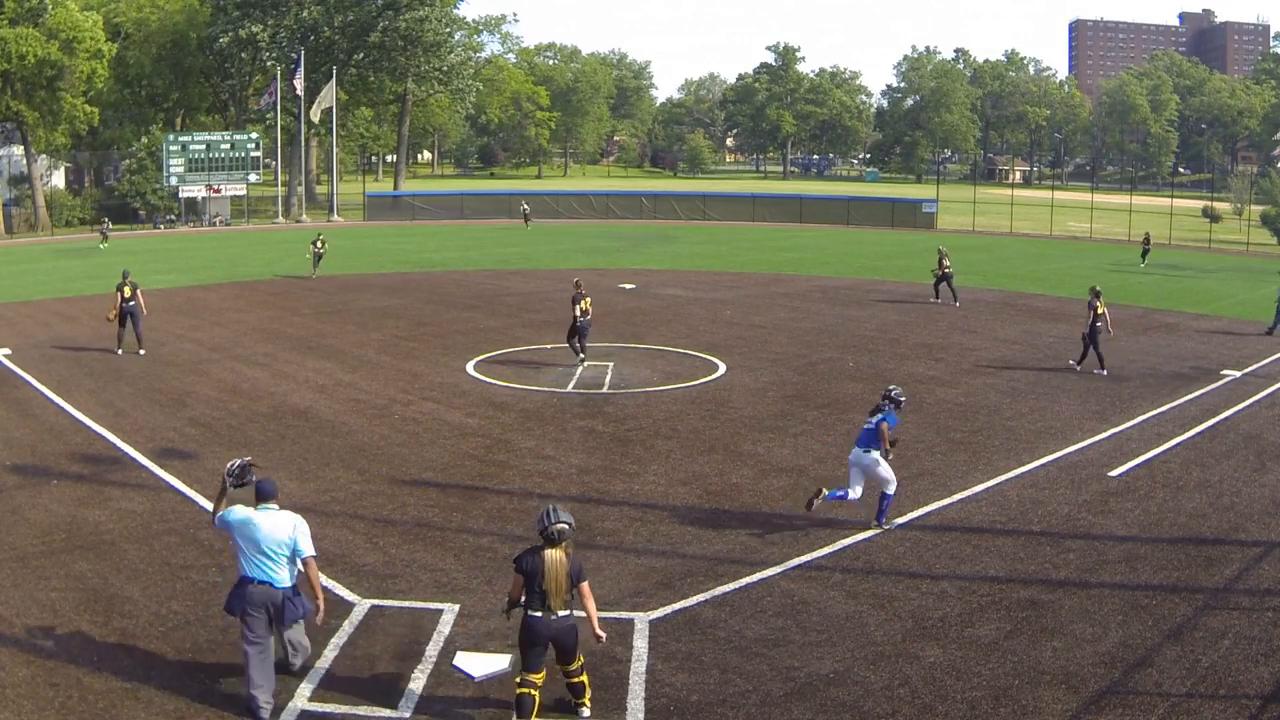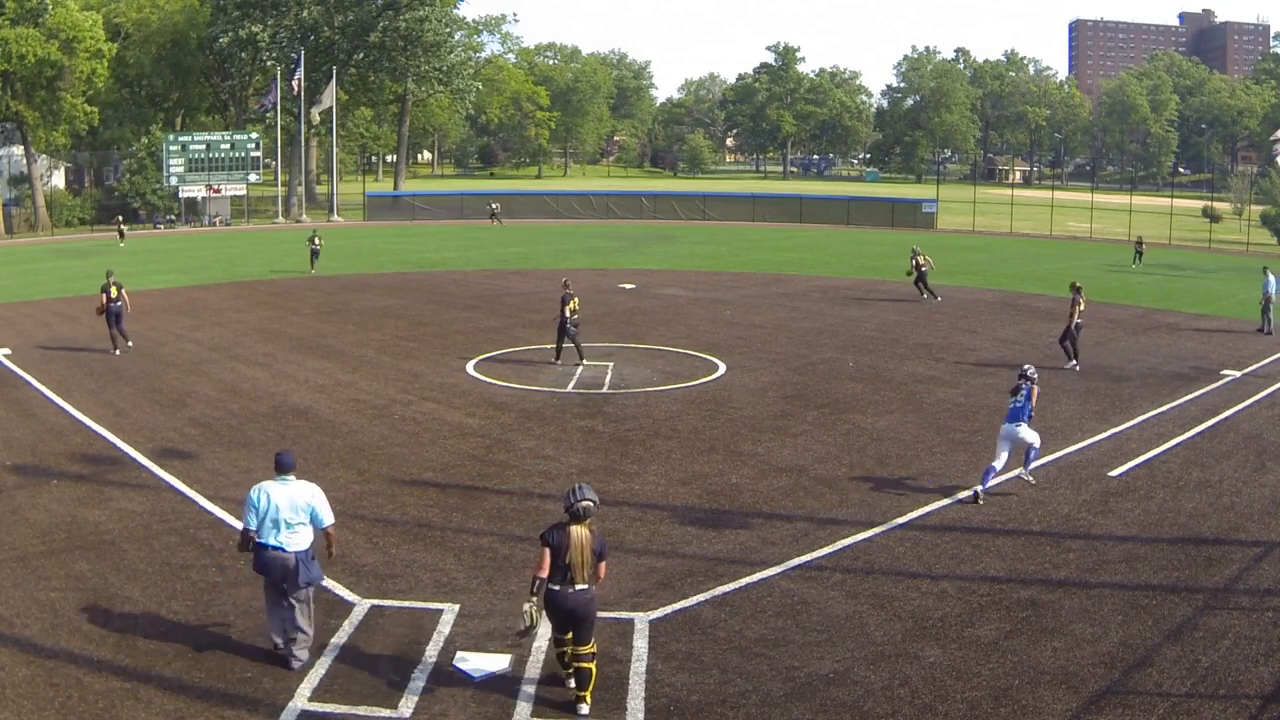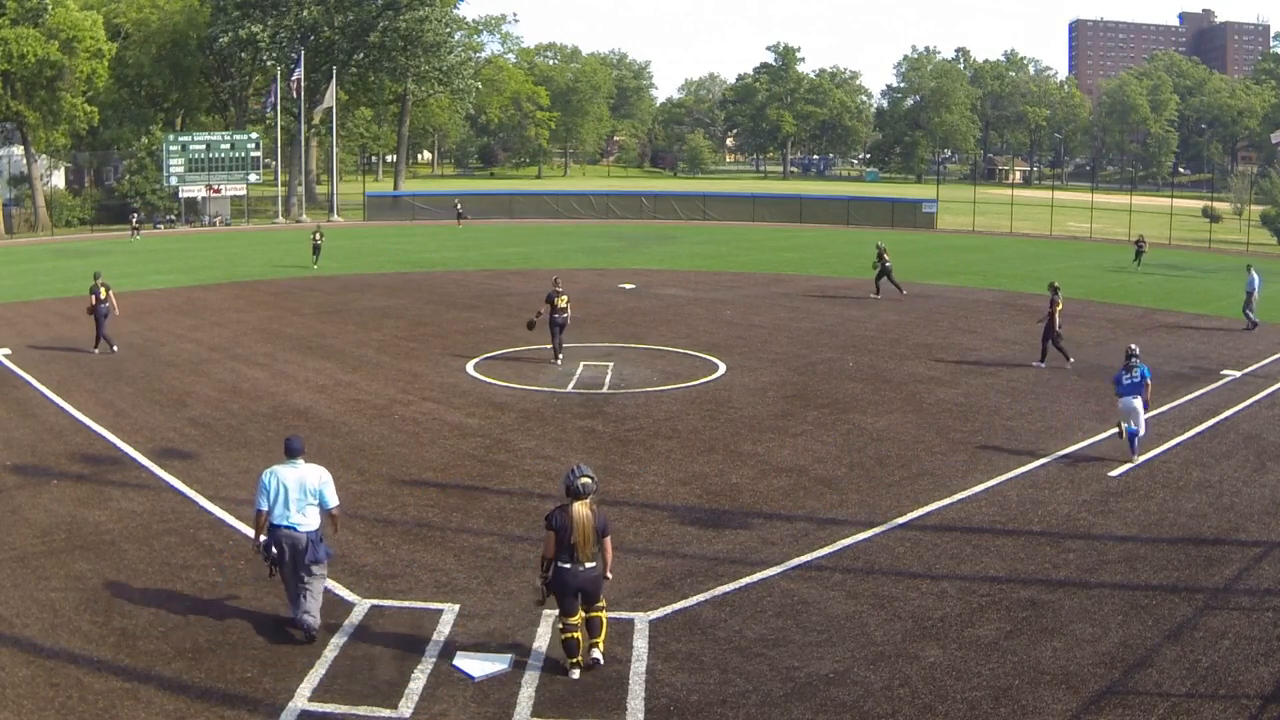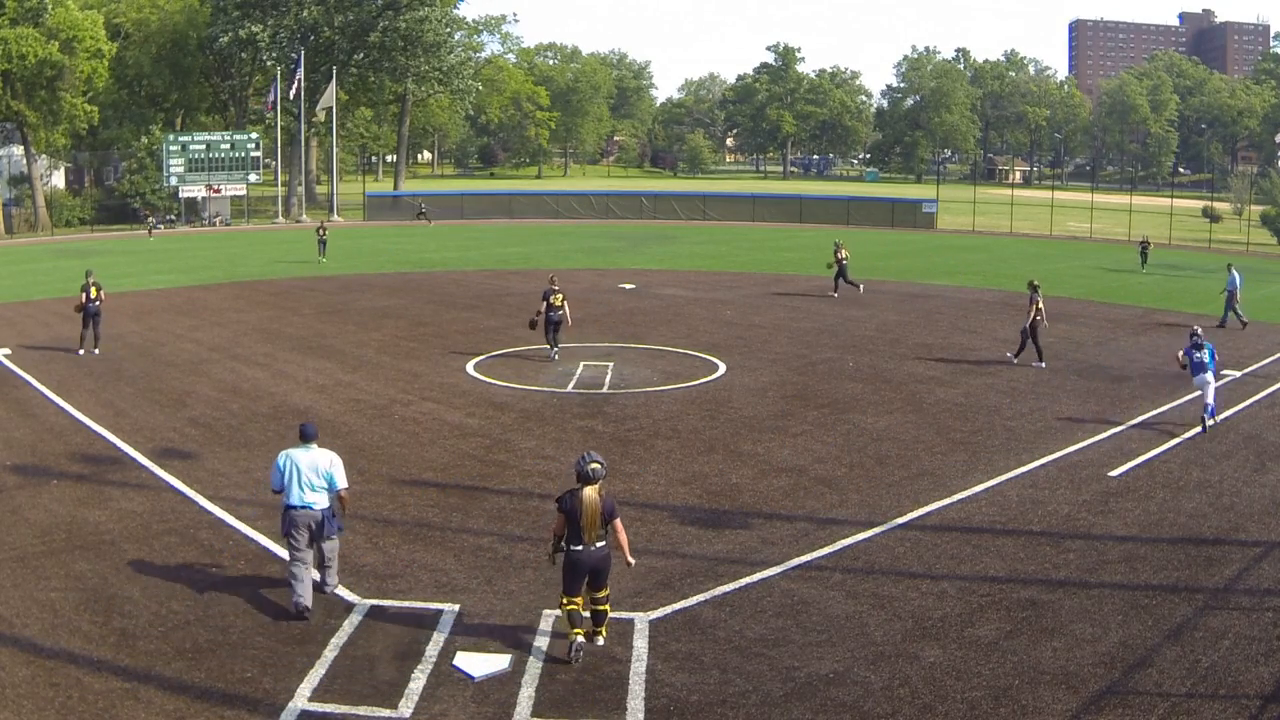
dt=0.4s
person 1, frame 1
left shoulder: (239, 517)
right shoulder: (294, 521)
left elbow: (217, 518)
right elbow: (308, 561)
left wrist: (224, 488)
right wrist: (319, 597)
left hip: (251, 592)
right hip: (284, 592)
left knee: (255, 646)
right knee: (291, 631)
right ankle: (295, 660)
person 1, frame 2
left shoulder: (259, 491)
right shoulder: (311, 491)
left elbow: (249, 531)
right elbow: (328, 528)
left wrist: (243, 544)
right wrist: (331, 547)
left hip: (268, 555)
right hip: (299, 557)
left knee: (275, 598)
right knee: (300, 606)
left ankle: (278, 641)
right ankle: (297, 655)
person 1, frame 3
left shoulder: (270, 474)
right shoulder: (319, 473)
left elbow: (262, 511)
right elbow: (332, 511)
left wrist: (258, 537)
right wrist: (336, 526)
left hip: (280, 535)
right hip: (308, 536)
left knee: (291, 580)
right knee: (313, 580)
left ankle: (299, 616)
right ankle: (309, 618)
person 1, frame 4
left shoulder: (285, 457)
right shoulder: (330, 458)
left elbow: (276, 489)
right elbow: (342, 493)
right wrist: (345, 508)
left hip: (295, 515)
right hip: (321, 514)
left knee: (299, 560)
right knee: (327, 550)
left ankle: (301, 600)
right ankle: (329, 582)
person 2, frame 1
left shoulder: (527, 558)
right shoulder: (573, 562)
left elbow: (515, 592)
right elbow: (586, 598)
left wrist: (509, 606)
right wrist: (596, 628)
left hip: (534, 624)
right hip: (564, 624)
left knee: (530, 675)
right knee: (572, 665)
person 2, frame 2
left shoulder: (553, 533)
right shoulder: (597, 539)
left elbow: (542, 570)
right elbow: (600, 573)
left wrist: (532, 598)
left hip: (555, 597)
right hip: (583, 598)
left knee: (561, 636)
right knee: (584, 649)
left ankle: (568, 676)
right ankle: (582, 700)
person 2, frame 3
left shoulder: (557, 515)
right shoulder: (599, 516)
left elbow: (549, 550)
right elbow: (607, 550)
left wrist: (543, 576)
right wrist: (606, 571)
left hip: (564, 574)
right hip: (591, 574)
left knee: (569, 619)
right knee: (595, 607)
left ankle: (574, 665)
right ankle: (596, 648)
person 2, frame 4
left shoulder: (568, 498)
right shoulder: (607, 502)
left elbow: (559, 529)
right elbow: (619, 531)
left wrist: (555, 547)
right wrist: (627, 556)
left hip: (575, 556)
right hip: (600, 554)
left knee: (571, 598)
right knee: (599, 594)
left ankle: (577, 636)
right ankle: (598, 634)
